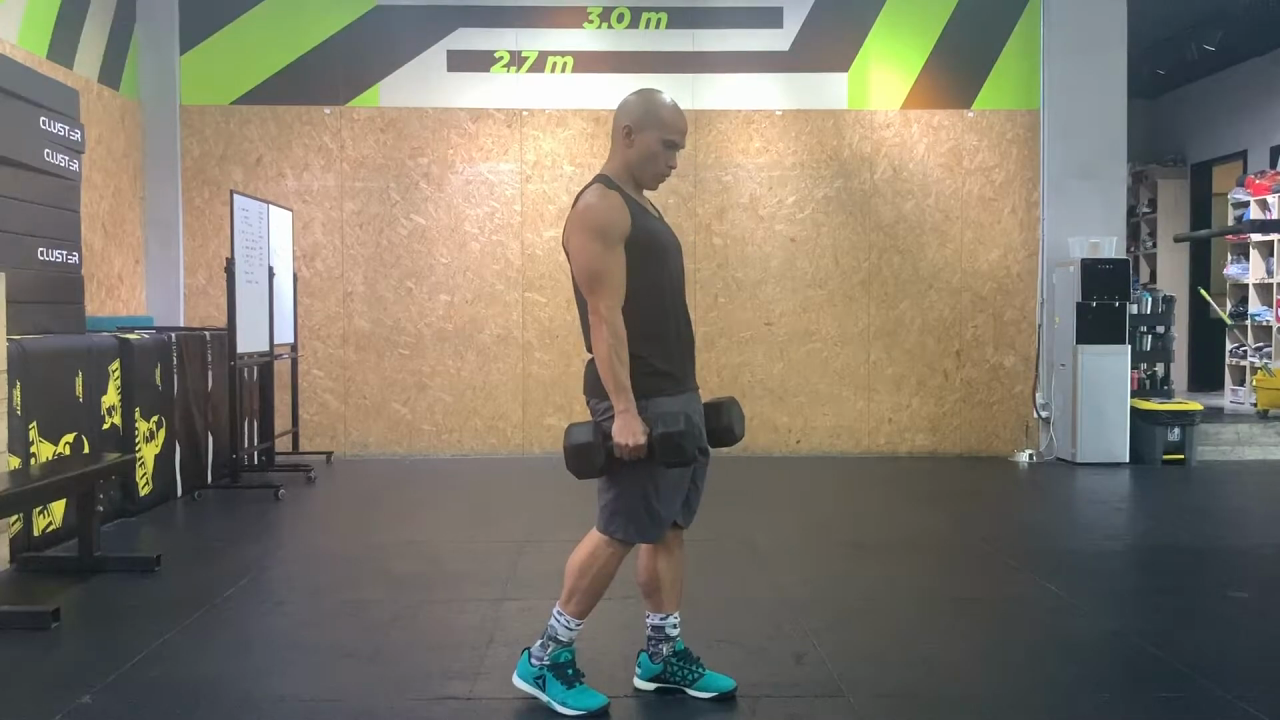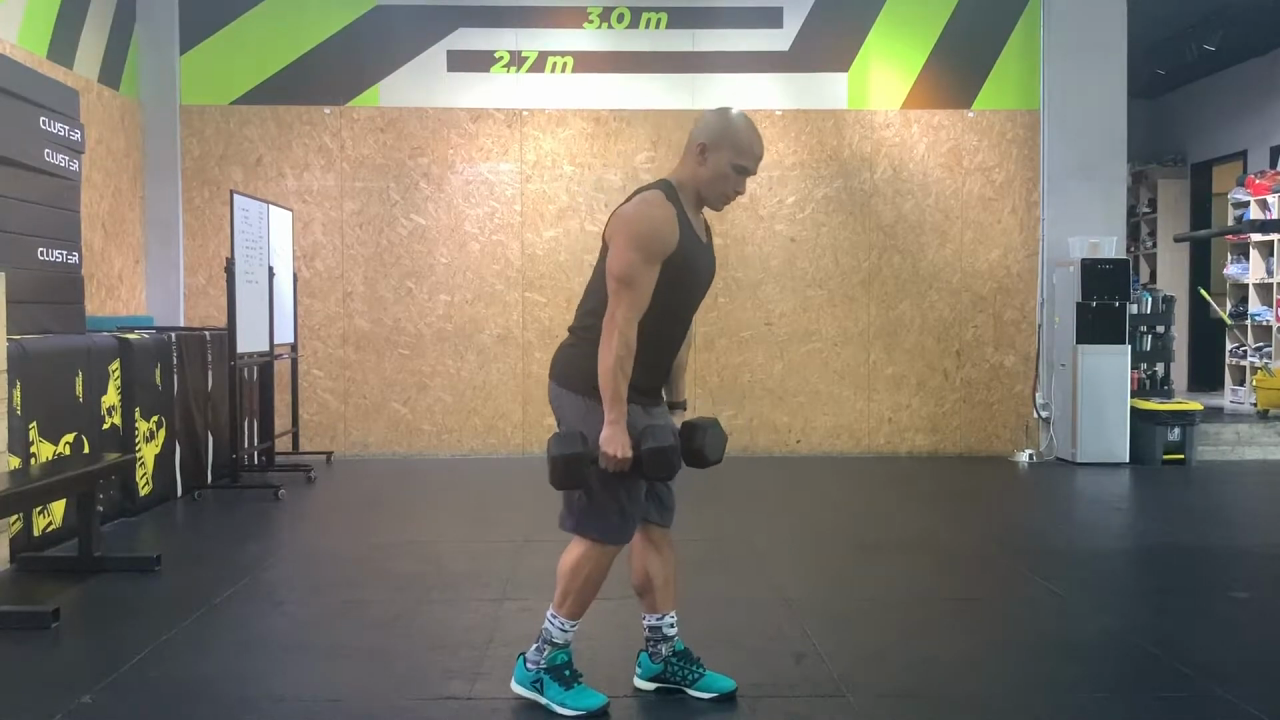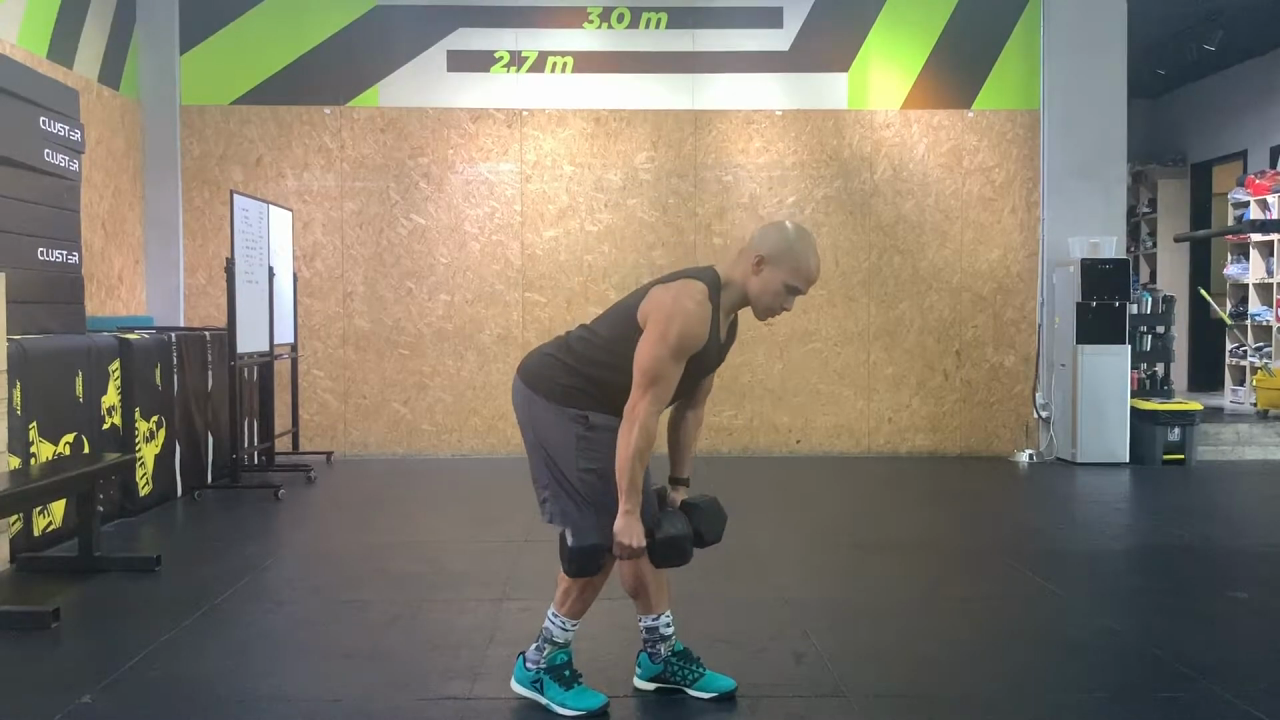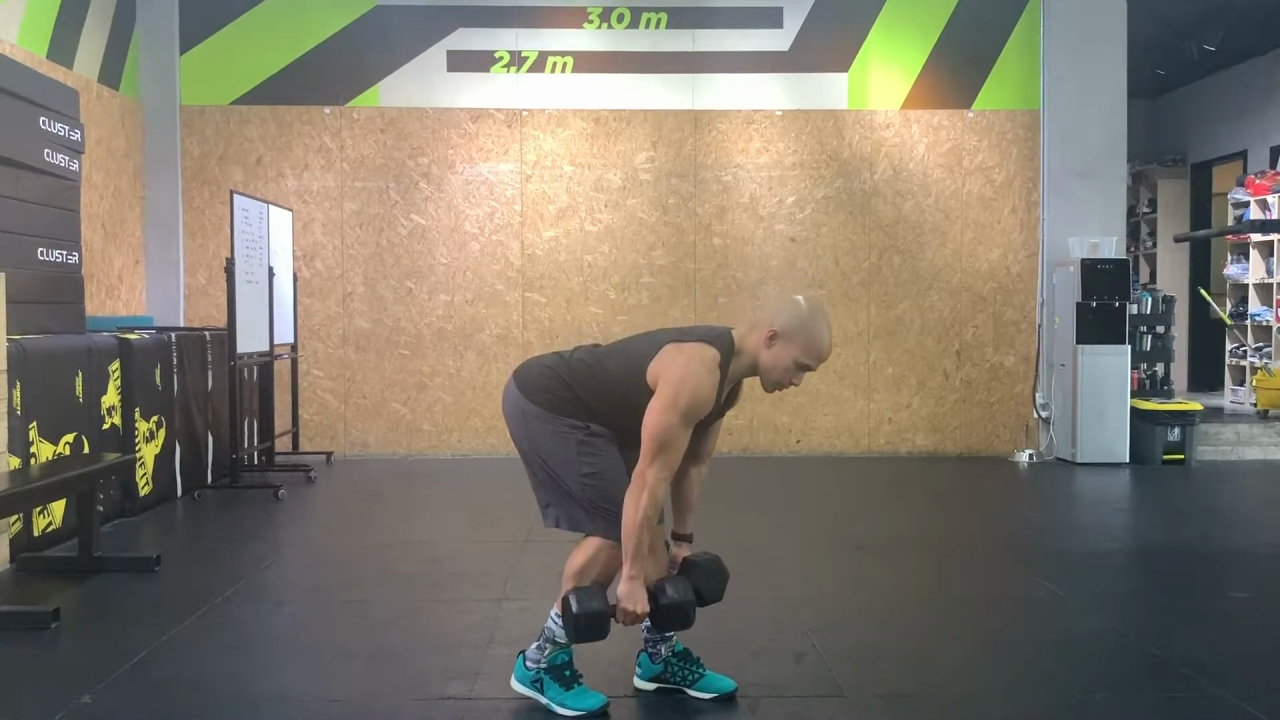
dt=1s
person 1, frame 1
left shoulder: (641, 206)
right shoulder: (598, 208)
right elbow: (605, 317)
right wrist: (624, 411)
left hip: (678, 392)
right hip: (639, 400)
left knee: (669, 526)
right knee: (621, 529)
left ankle: (663, 654)
right ankle: (545, 659)
person 1, frame 2
left shoulder: (697, 224)
right shoulder: (649, 216)
right elbow: (620, 324)
left wrist: (676, 405)
right wrist: (613, 423)
left hip: (641, 393)
right hip: (595, 392)
left knee: (654, 522)
right knee: (606, 529)
left ankle: (662, 654)
right ankle: (541, 663)
person 1, frame 3
left shoulder: (724, 317)
right shoulder: (687, 308)
left elbow: (689, 407)
right elbow: (642, 412)
left wrist: (680, 484)
right wrist: (627, 512)
left hip: (592, 403)
right hip: (554, 397)
left knee: (644, 530)
right knee: (605, 532)
left ankle: (661, 655)
right ankle: (540, 664)
person 1, frame 4
left shoulder: (727, 375)
right shoulder: (696, 374)
left elbow: (693, 464)
right elbow: (651, 478)
left wrist: (683, 539)
right wrist: (632, 579)
left hip: (589, 412)
right hip: (544, 405)
left knee: (644, 526)
right knee: (613, 529)
left ankle: (660, 655)
right ankle: (542, 661)
